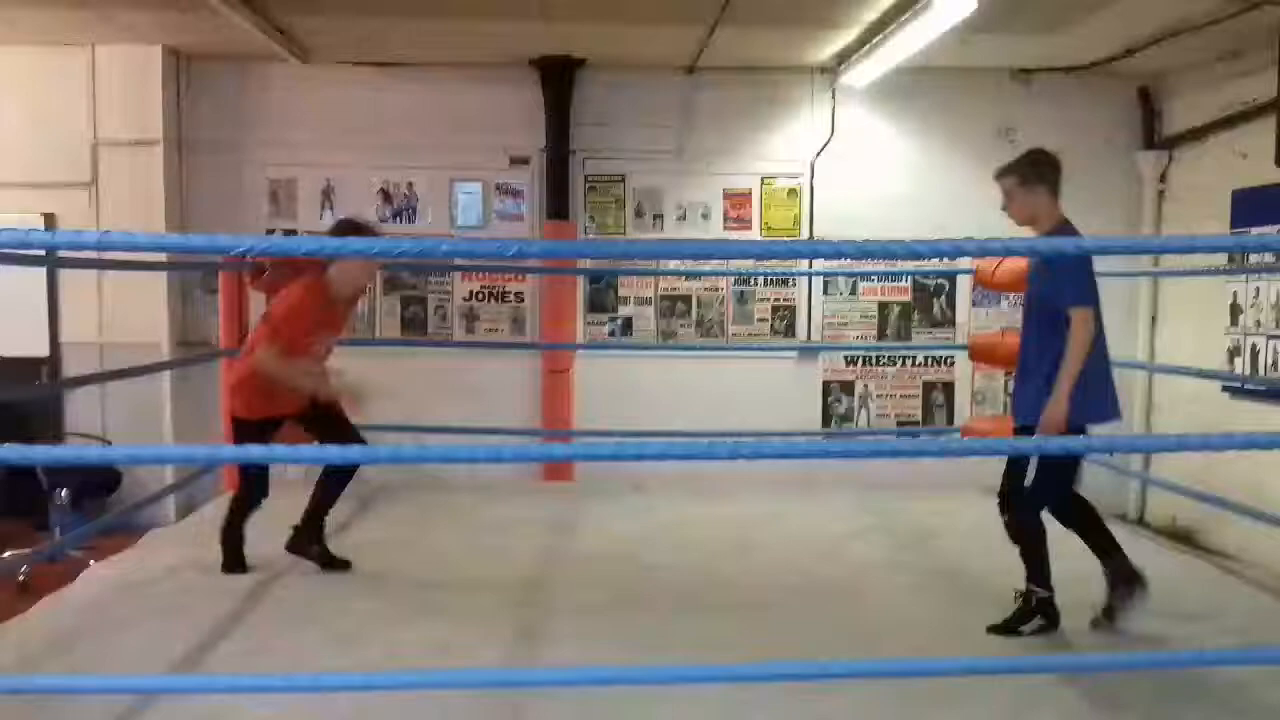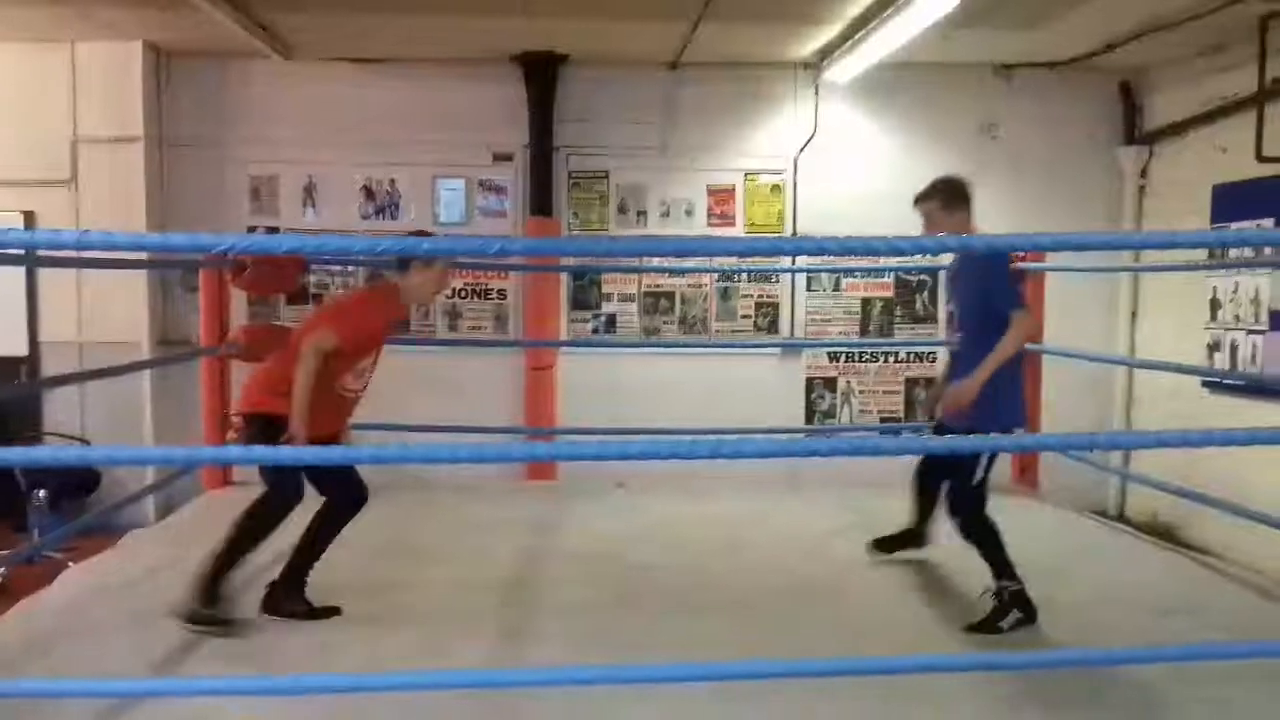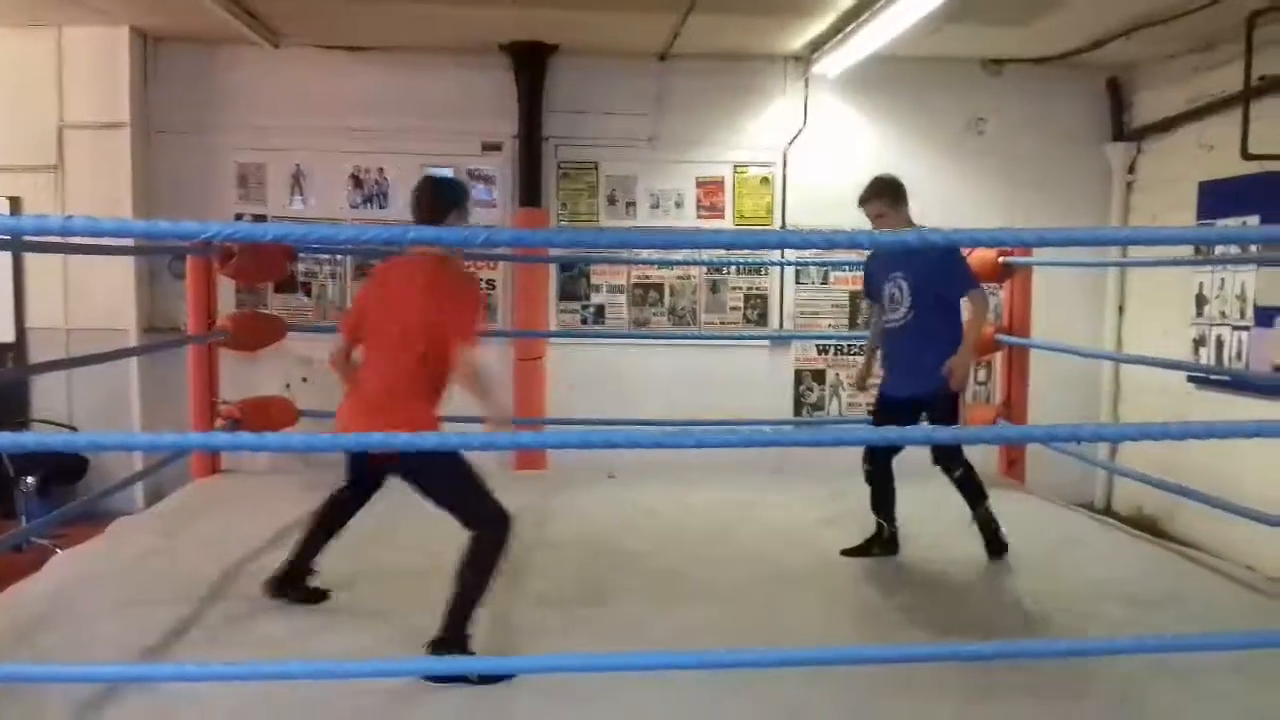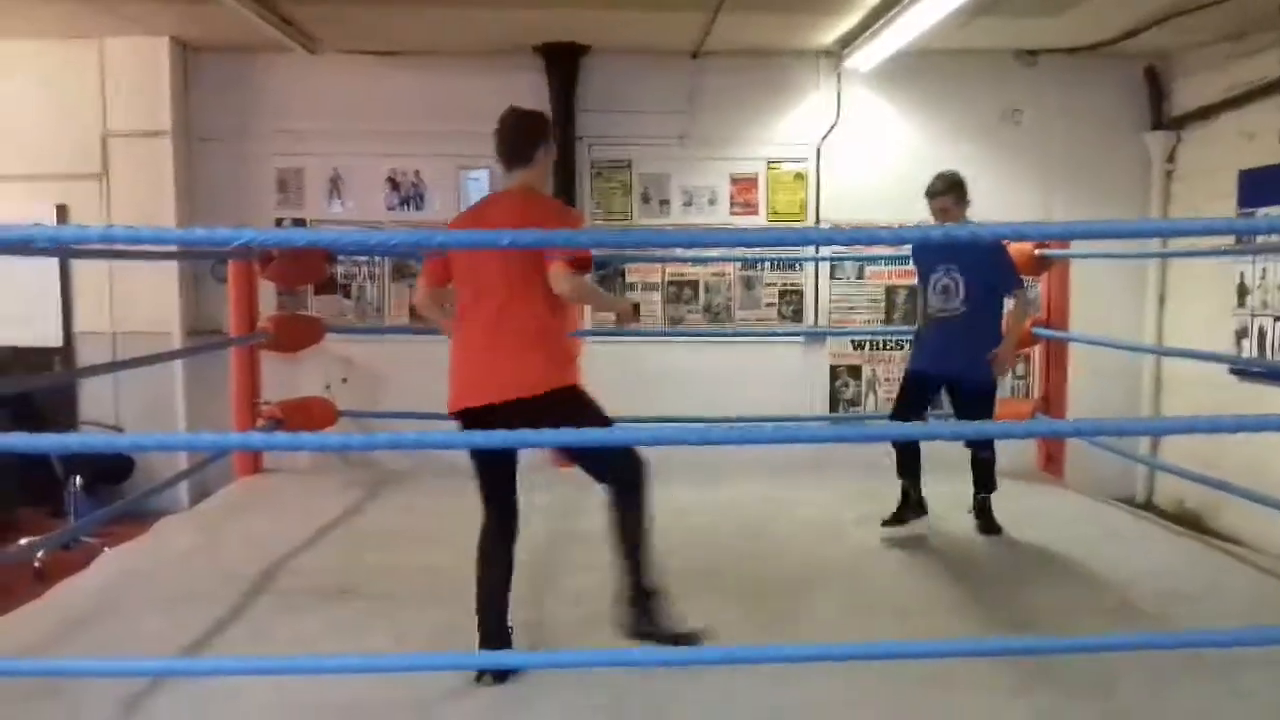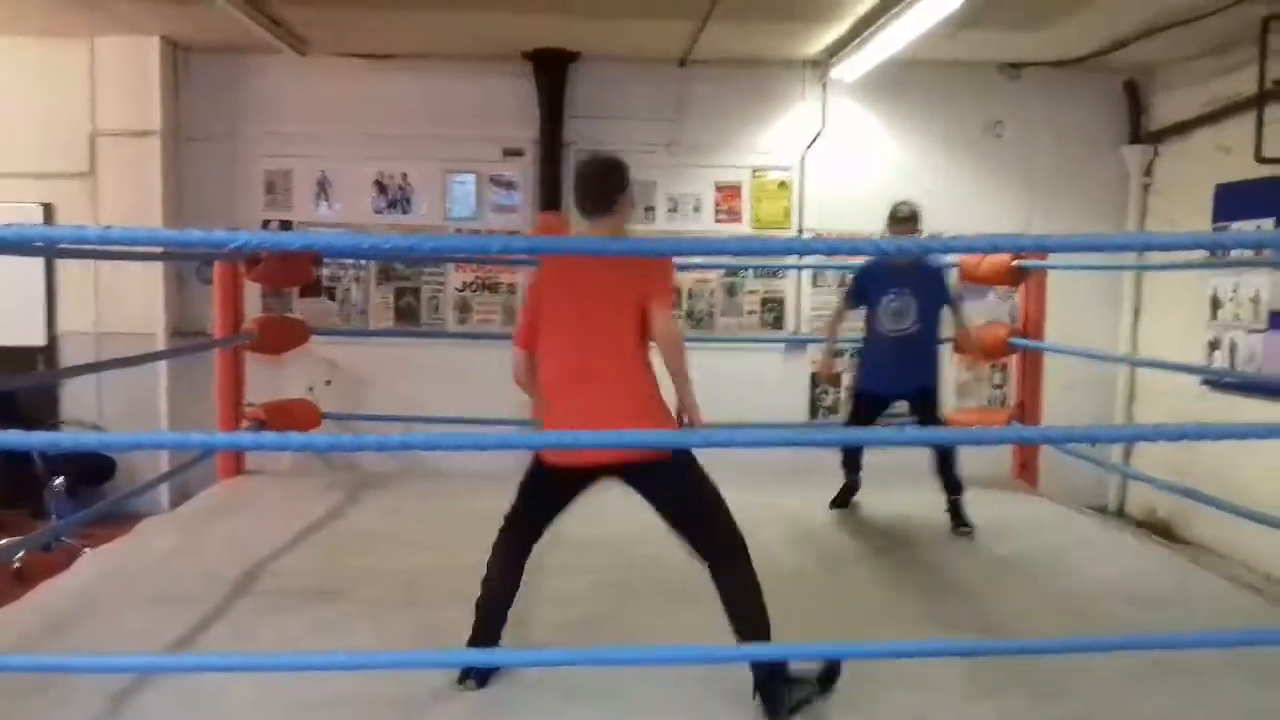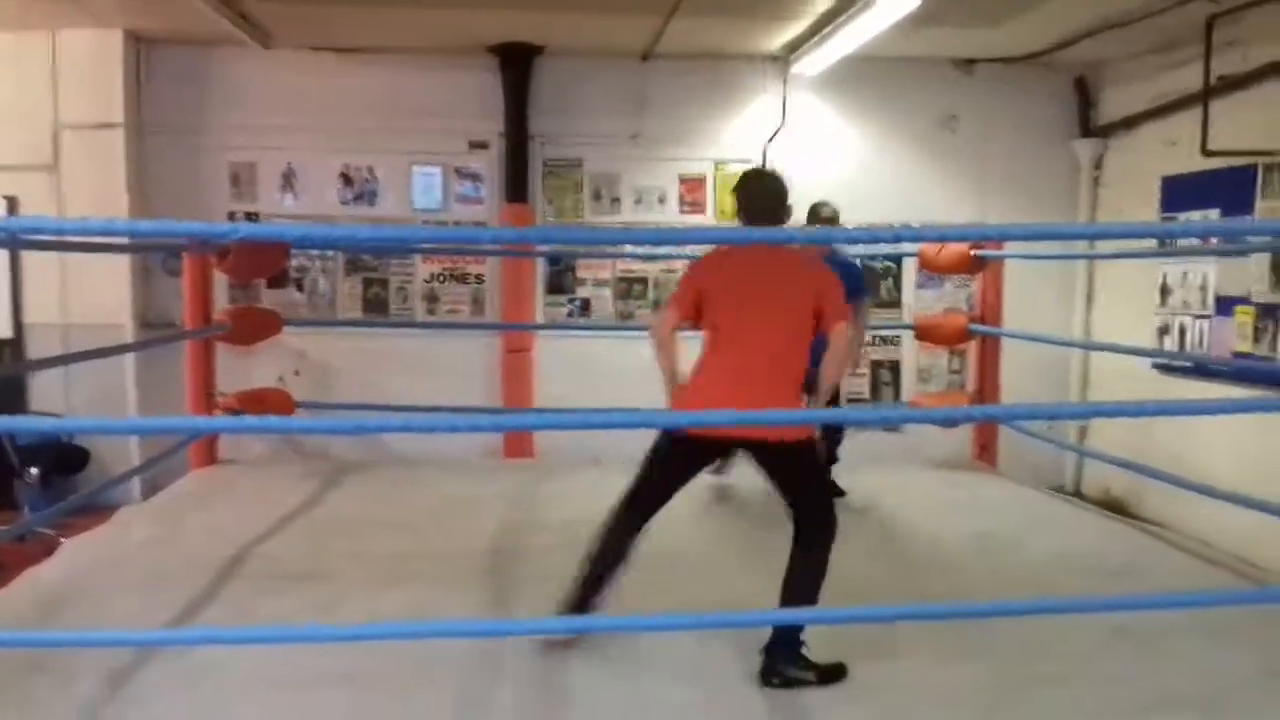
dt=0.4s
person 1, frame 1
left shoulder: (350, 294)
right shoulder: (302, 298)
right elbow: (264, 358)
left wrist: (321, 381)
right wrist: (320, 388)
left hip: (302, 388)
right hip: (256, 394)
left knee: (350, 448)
right knee: (255, 487)
left ankle: (309, 534)
right ankle: (231, 539)
person 1, frame 2
left shoulder: (389, 311)
right shoulder: (373, 305)
right elbow: (312, 347)
left wrist: (337, 427)
right wrist: (299, 417)
right hip: (275, 406)
left knee: (350, 495)
right knee: (284, 494)
left ankle: (286, 592)
right ankle: (207, 594)
person 1, frame 3
left shoulder: (385, 274)
right shoulder: (460, 283)
left elbow: (342, 350)
right elbow: (463, 365)
right wrist: (501, 410)
left hip: (360, 421)
right hip: (404, 429)
left knee: (356, 491)
right knee: (491, 524)
left ankle: (289, 578)
right ankle: (449, 649)
person 1, frame 4
left shoulder: (468, 220)
right shoulder: (552, 213)
left elbow: (424, 297)
right elbow: (564, 283)
right wrist: (619, 304)
left hip: (468, 391)
right hip: (535, 381)
left knee: (500, 515)
right knee: (626, 473)
left ankle: (493, 652)
right ankle: (640, 607)
person 1, frame 5
left shoulder: (547, 275)
right shoulder: (646, 263)
left elbow: (522, 370)
right elbow: (665, 330)
right wrist: (687, 399)
left hip: (565, 441)
right hip: (640, 436)
left knee: (517, 536)
right knee: (721, 546)
left ankle: (478, 656)
person 1, frame 6
left shoulder: (712, 264)
right shoulder: (815, 269)
left elbow: (662, 327)
right elbow: (842, 346)
left wrist: (678, 395)
right wrist: (810, 408)
left hip: (701, 413)
right hip: (782, 421)
left knee: (636, 508)
right knee: (817, 524)
left ankle: (577, 610)
right ankle: (783, 654)
person 2, frame 1
left shoulder: (1063, 249)
right shoulder: (1054, 247)
left elbow: (1084, 323)
left wrist: (1058, 397)
left hip: (1055, 401)
right hip: (1045, 398)
left knee: (1017, 500)
right knee: (1056, 495)
left ankle: (1040, 603)
right ankle: (1120, 572)
person 2, frame 2
left shoulder: (991, 262)
right shoulder: (958, 267)
left elbow: (1023, 324)
left wrist: (976, 380)
right wrist: (947, 383)
left hip: (987, 405)
right hip: (959, 405)
left knee: (966, 504)
right knee: (929, 473)
left ankle: (1014, 597)
right ankle: (920, 531)
person 2, frame 3
left shoulder: (939, 251)
right shoulder: (877, 259)
left elbow: (979, 301)
left wrist: (964, 354)
right wrist: (868, 361)
left hip: (937, 376)
right hip: (895, 379)
left knee: (946, 454)
right knee: (876, 457)
left ankle: (985, 519)
right ankle: (885, 533)
person 2, frame 4
left shoulder: (989, 248)
right shoulder: (924, 249)
left elbow: (1021, 298)
left wrist: (1008, 344)
left hip: (975, 363)
right hip: (927, 357)
left knee: (979, 437)
right knee: (902, 420)
left ankle: (982, 505)
right ankle: (911, 499)
person 2, frame 5
left shoulder: (932, 273)
right shoulder: (869, 272)
left elbow: (954, 309)
right elbow: (840, 311)
right wrist: (828, 352)
left hip: (920, 376)
right hip: (873, 374)
right knee: (854, 432)
left ankle: (956, 507)
right ankle: (851, 483)
person 2, frame 6
left shoulder: (846, 268)
left elbow: (859, 306)
left wrist: (856, 344)
left hip: (820, 356)
left knee: (831, 419)
left ankle: (822, 473)
right ankle: (727, 454)
